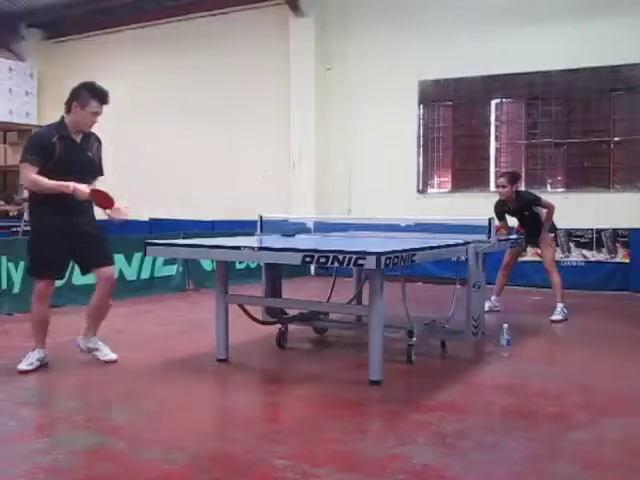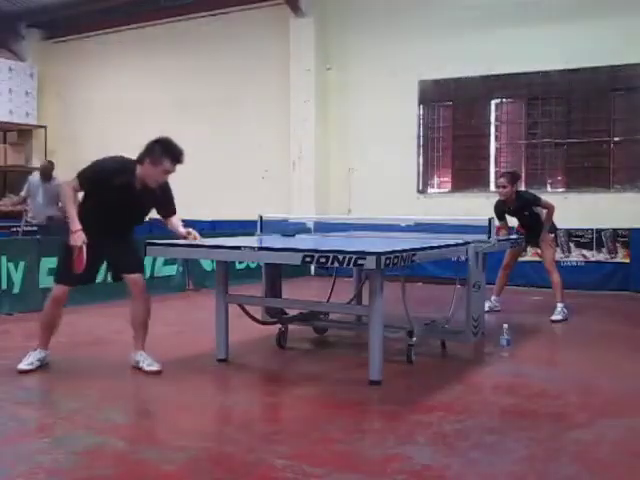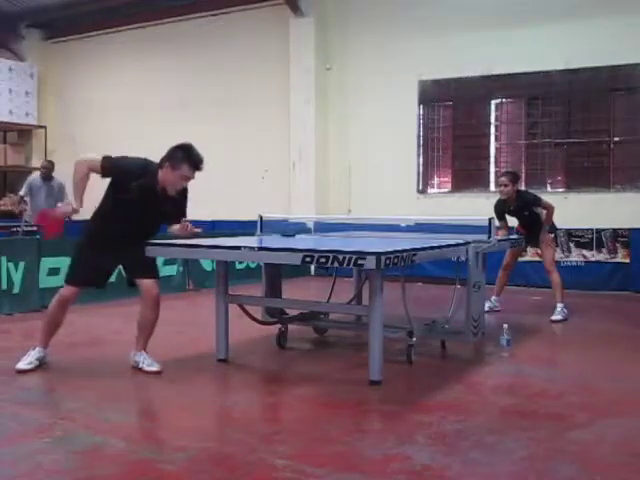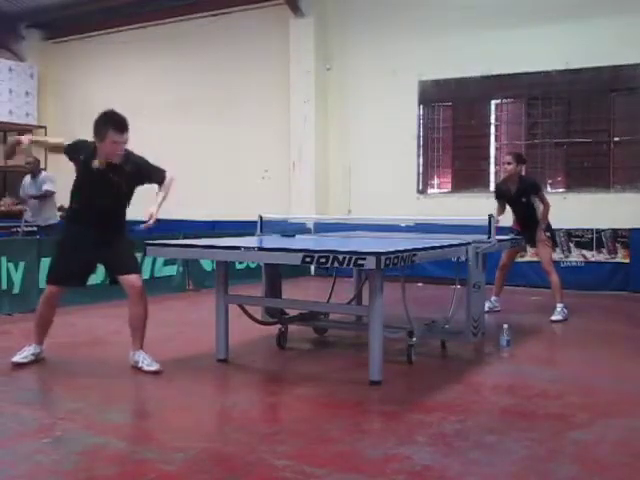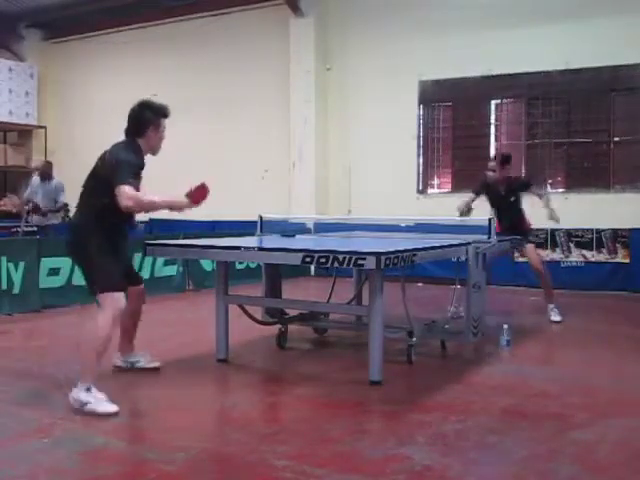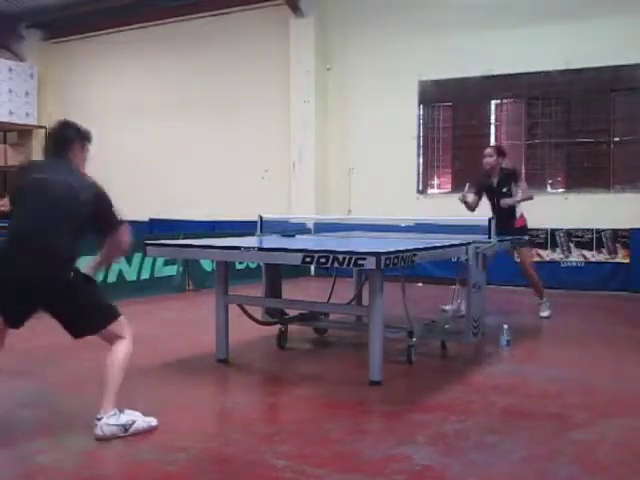
dt=0.7s
person 1, frame 1
left shoulder: (94, 142)
right shoulder: (43, 137)
right elbow: (27, 179)
right wrist: (69, 187)
left hip: (83, 221)
right hip: (49, 224)
left knee: (108, 276)
right knee: (43, 288)
left ankle: (89, 338)
right ankle: (39, 351)
person 1, frame 2
left shoulder: (161, 189)
right shoulder: (109, 168)
left elbow: (170, 217)
right elbow: (68, 188)
left wrist: (182, 230)
right wrist: (75, 228)
left hip: (120, 238)
right hip: (85, 236)
left knee: (139, 287)
right knee: (58, 294)
left ankle: (139, 353)
right ankle: (40, 351)
person 1, frame 3
left shoulder: (178, 194)
right shoulder: (133, 169)
left elbow: (172, 225)
right elbow: (83, 163)
left wrist: (183, 229)
right wrist: (76, 202)
left hip: (136, 244)
right hip: (99, 238)
left knee: (152, 294)
right knee: (66, 294)
left ankle: (139, 353)
right ankle: (40, 349)
person 1, frame 4
left shoulder: (134, 163)
right shoulder: (82, 150)
left elbow: (167, 178)
right elbow: (63, 146)
left wrist: (156, 206)
right wrist: (32, 140)
left hip: (113, 236)
right hip: (77, 235)
left knee: (136, 286)
right knee: (52, 291)
left ankle: (138, 352)
right ankle: (36, 346)
person 1, frame 5
left shoulder: (131, 155)
right shoulder: (124, 157)
right elbow: (127, 200)
left wrist: (135, 211)
right wrist: (172, 203)
left hip: (108, 237)
right hip: (90, 238)
left knee: (136, 292)
right knee: (114, 306)
left ankle: (126, 354)
right ankle: (84, 389)
person 1, frame 6
right shoulder: (88, 189)
right elbow: (121, 242)
right wrist: (99, 263)
right hip: (57, 275)
right knee: (121, 336)
right ankle: (108, 416)
person 2, frame 1
left shoulder: (526, 197)
right shoulder: (499, 206)
left elbow: (551, 207)
right elbow: (504, 229)
left wrist: (545, 232)
right wrist: (500, 232)
left hip: (543, 230)
right hip: (525, 230)
left knee: (550, 266)
right knee: (505, 265)
left ankle: (561, 307)
right ankle: (494, 301)
person 2, frame 2
left shoulder: (526, 197)
right shoulder: (499, 206)
left elbow: (550, 207)
right elbow: (504, 229)
left wrist: (545, 232)
right wrist: (501, 232)
left hip: (543, 230)
right hip: (524, 231)
left knee: (550, 266)
right knee: (506, 265)
left ankle: (561, 307)
right ankle: (494, 301)
person 2, frame 3
left shoulder: (526, 197)
right shoulder: (500, 205)
left elbow: (550, 208)
right elbow: (504, 228)
left wrist: (544, 232)
right wrist: (501, 233)
left hip: (543, 229)
right hip: (524, 230)
left knee: (550, 267)
right knee: (506, 265)
left ankle: (560, 307)
right ankle: (494, 301)
person 2, frame 4
left shoulder: (529, 183)
right shoulder: (500, 187)
left elbow: (546, 204)
right elbow: (501, 208)
left wrist: (541, 229)
right wrist: (496, 216)
left hip: (539, 228)
right hip: (520, 228)
left knee: (547, 267)
right knee: (503, 264)
left ankle: (561, 307)
right ankle: (494, 301)
person 2, frame 5
left shoulder: (518, 182)
right shoulder: (485, 185)
left elbow: (542, 195)
right elbow: (468, 202)
left wrist: (550, 210)
right wrist: (464, 207)
left hip: (521, 230)
right hip: (500, 230)
left knee: (539, 267)
left ankle: (551, 307)
person 2, frame 6
left shoulder: (511, 174)
right shoulder: (482, 182)
left elbow: (529, 195)
right elbow: (472, 207)
left wrist: (514, 200)
right wrist: (465, 200)
left hip: (517, 227)
right hip: (498, 227)
left knee: (527, 269)
left ankle: (543, 302)
